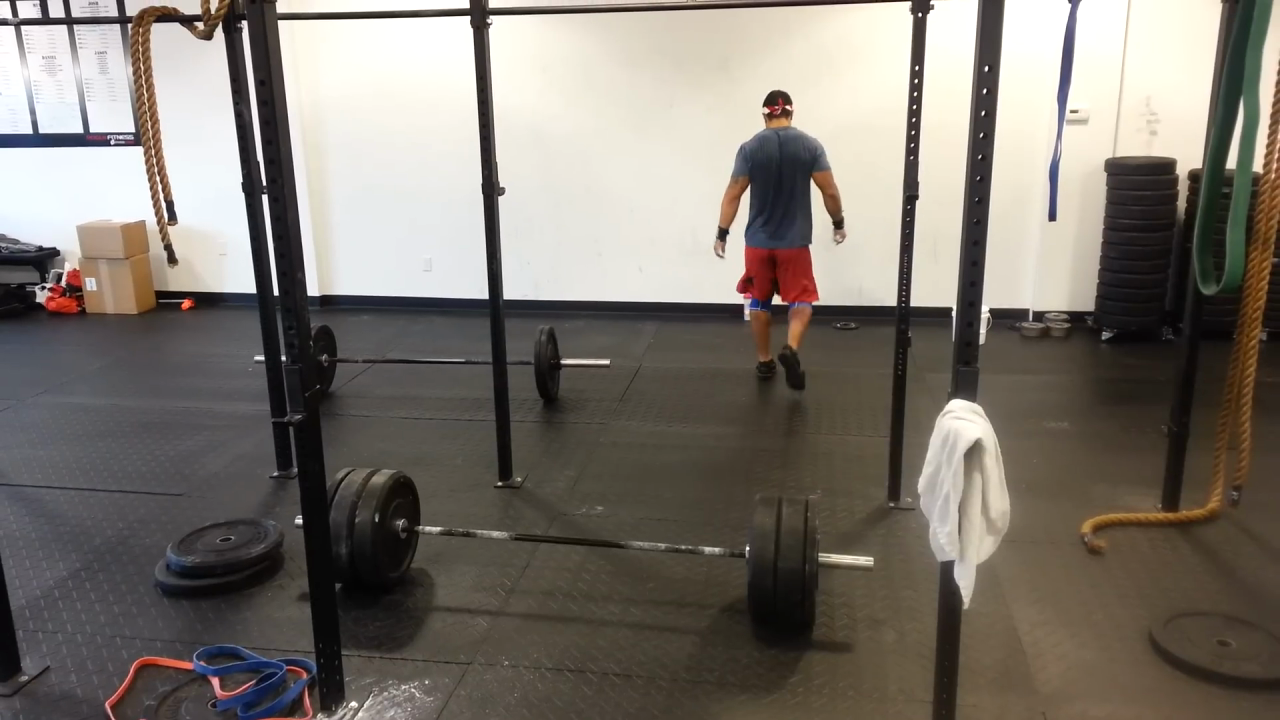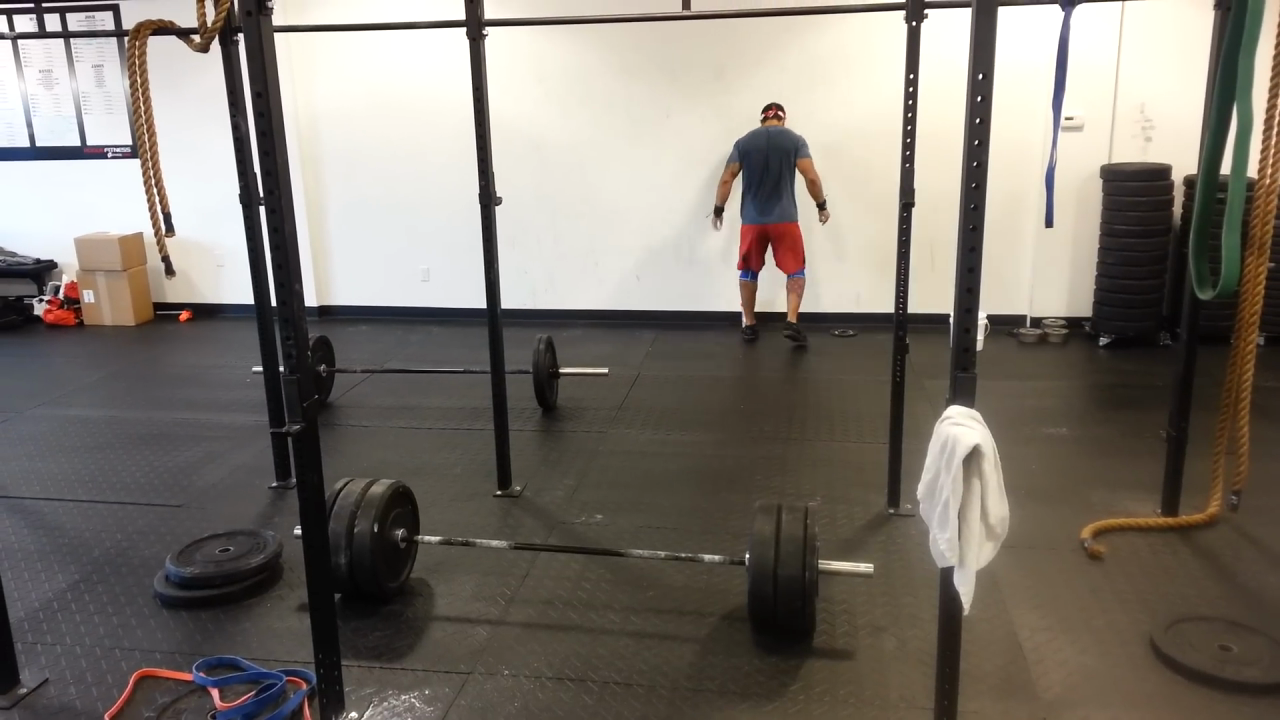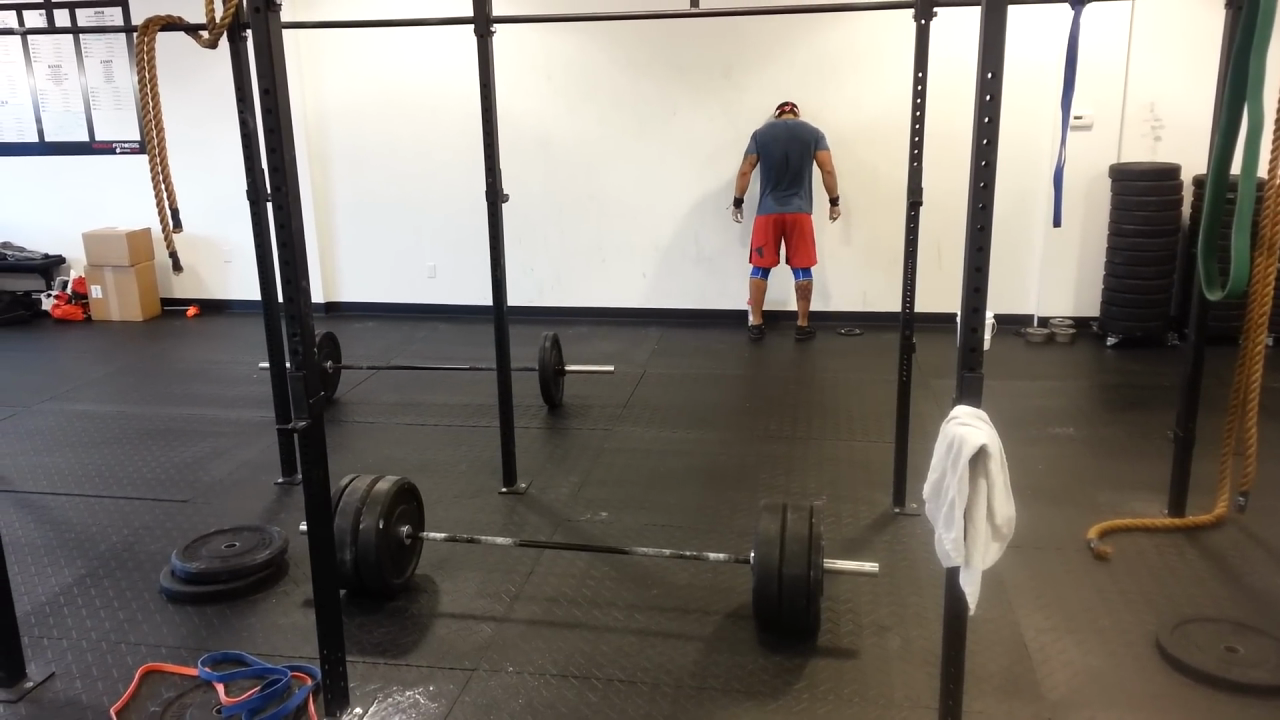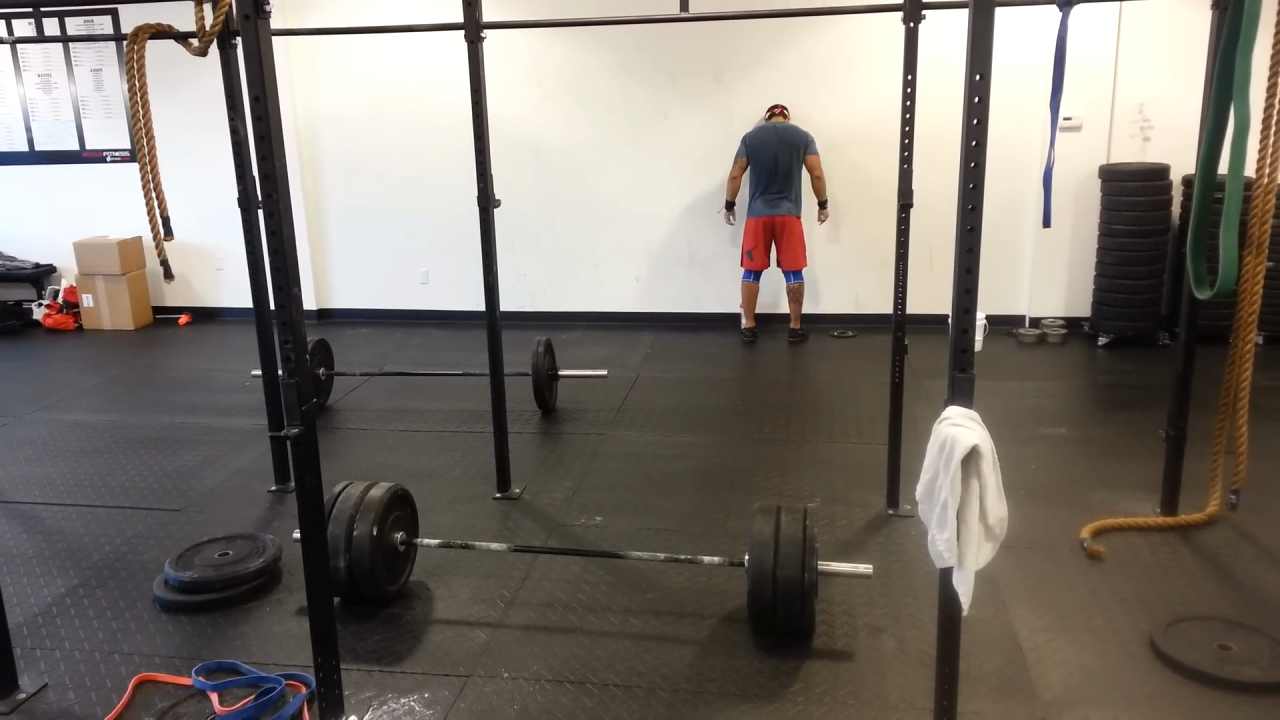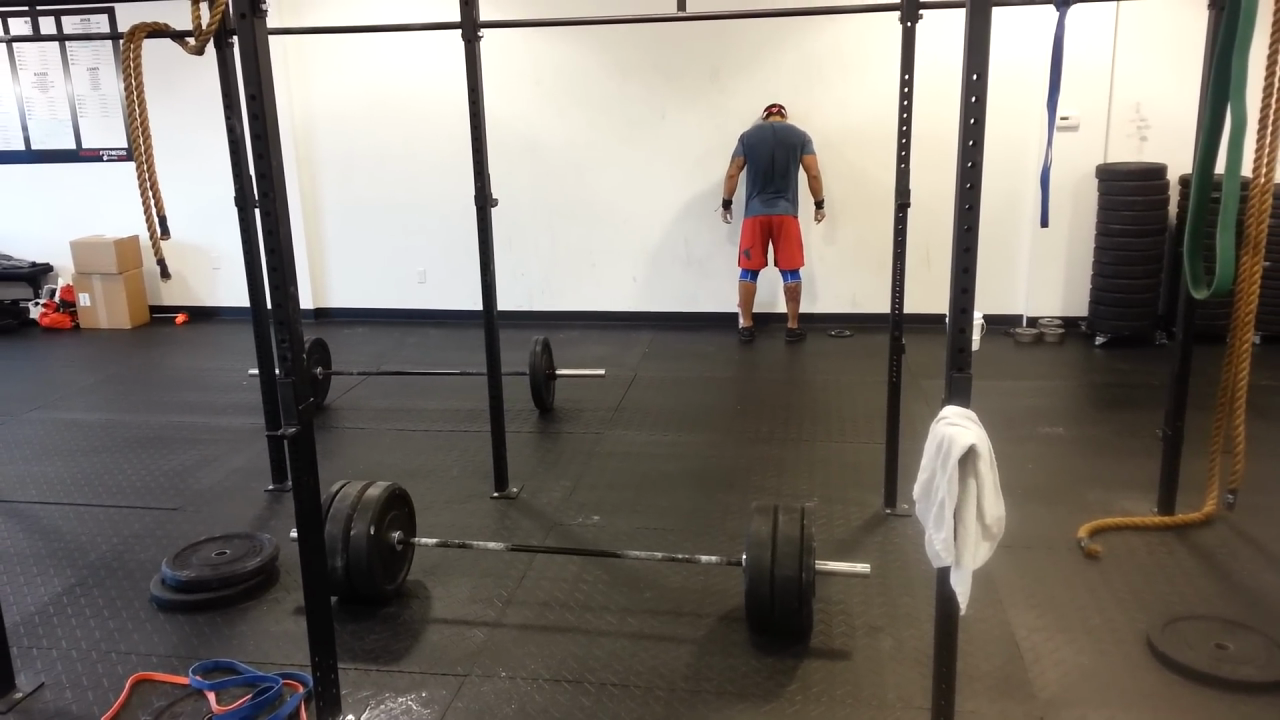
dt=1s
person 1, frame 1
left shoulder: (750, 148)
right shoulder: (810, 145)
left elbow: (733, 194)
right elbow: (830, 191)
left wrist: (722, 234)
right wrist: (838, 223)
left hip: (758, 241)
right hip: (795, 242)
left knee: (759, 300)
right knee: (801, 299)
left ankle: (764, 361)
right ankle: (790, 349)
person 1, frame 2
left shoulder: (744, 142)
right shoulder: (795, 140)
left elbow: (726, 180)
right elbow: (811, 177)
left wrist: (718, 211)
right wrist: (822, 206)
left hip: (752, 220)
right hip: (785, 219)
left knee: (749, 270)
right knee: (795, 270)
left ankle: (749, 325)
right ankle: (792, 321)
person 1, frame 3
left shoulder: (761, 133)
right shoulder: (813, 133)
left elbow: (745, 171)
right elbow: (827, 170)
left wrist: (737, 203)
right wrist: (834, 202)
left hip: (767, 211)
right hip: (799, 211)
left knee: (760, 267)
right knee: (802, 268)
left ankle: (756, 324)
right ankle: (802, 325)
person 1, frame 4
left shoulder: (751, 137)
right shoulder: (802, 137)
left elbow: (735, 175)
right elbow: (816, 174)
left wrist: (729, 206)
right wrist: (822, 205)
left hip: (757, 214)
right hip: (789, 214)
left knee: (751, 270)
right knee: (793, 271)
left ankle: (749, 327)
right ankle: (795, 328)
person 1, frame 5
left shoulder: (748, 136)
right shoulder: (800, 136)
left elbow: (732, 173)
right elbow: (813, 174)
left wrist: (726, 205)
right wrist: (819, 205)
left hip: (755, 213)
right hip: (786, 213)
left knee: (749, 270)
right knee: (791, 271)
left ankle: (746, 326)
right ankle: (793, 327)
